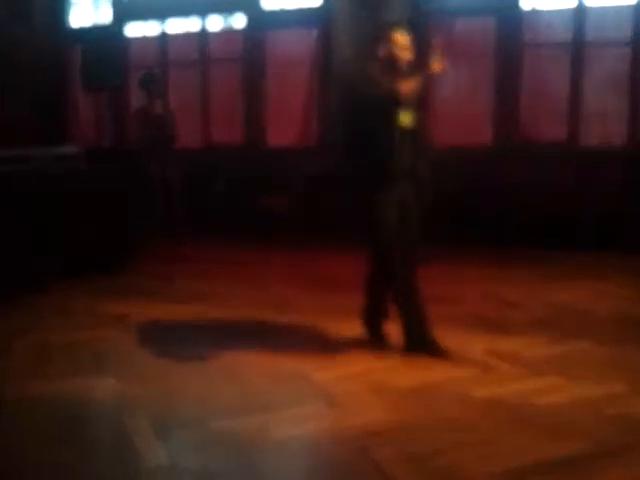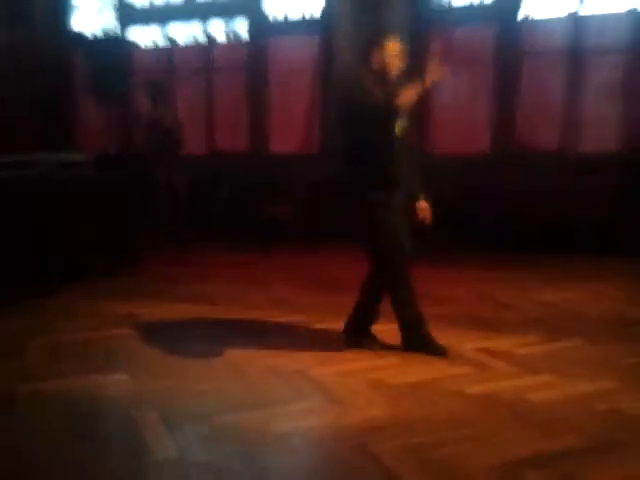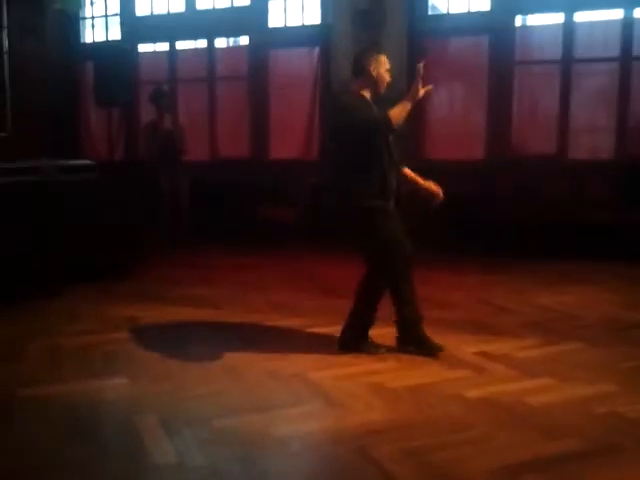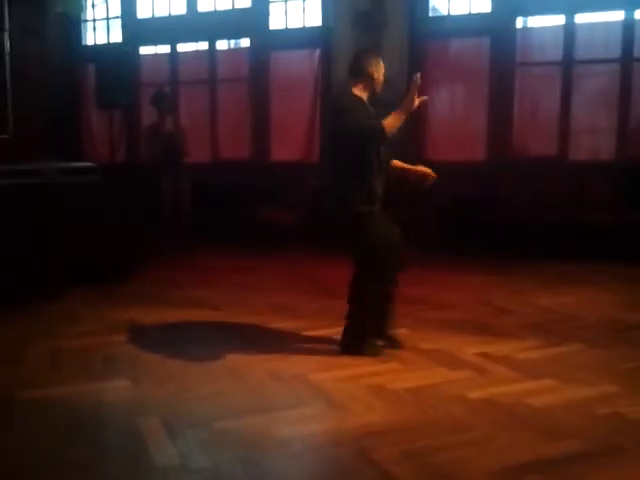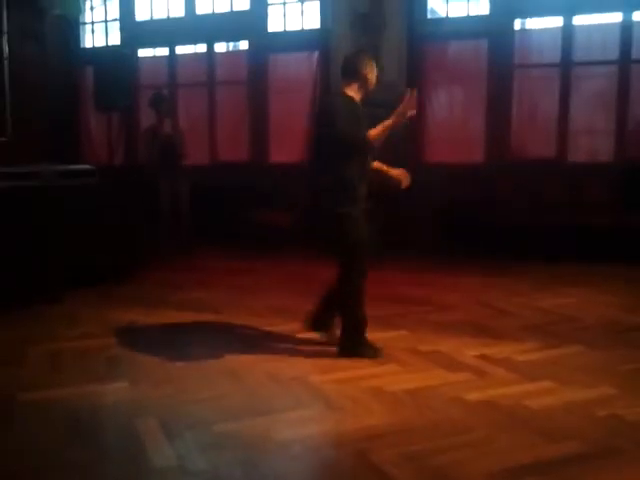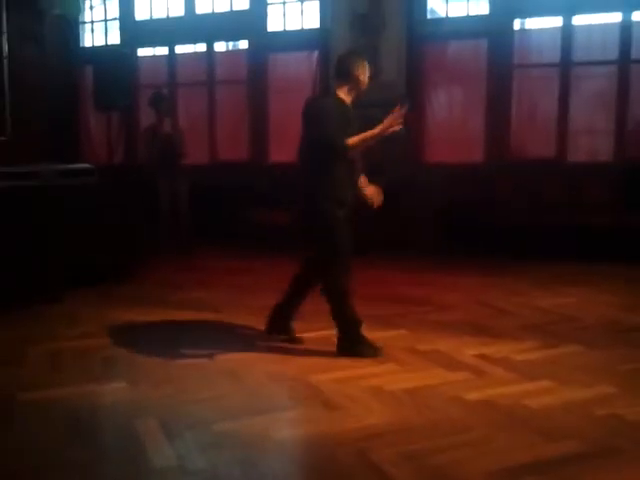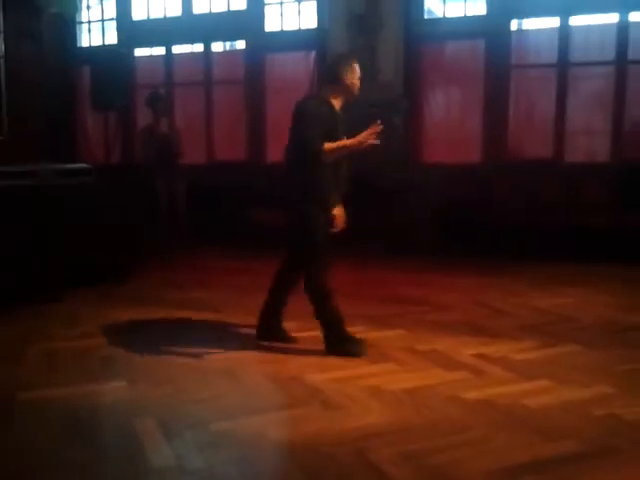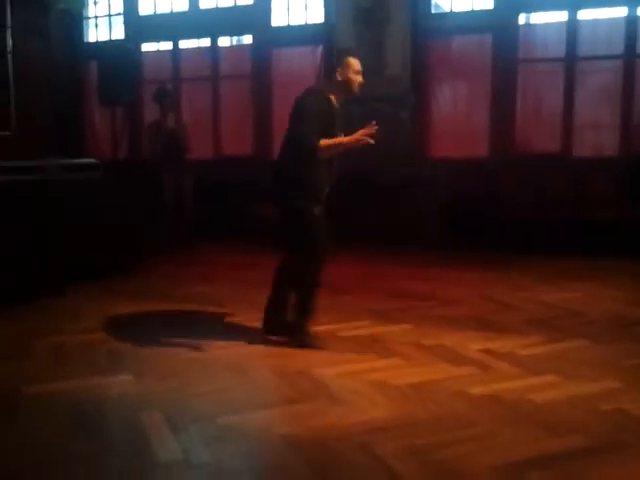
dt=0.1s
person 1, frame 1
left shoulder: (403, 88)
right shoulder: (370, 87)
right elbow: (393, 100)
right wrist: (423, 75)
left hip: (401, 188)
right hip: (379, 189)
left knee: (404, 259)
right knee: (390, 259)
left ankle: (416, 334)
person 1, frame 2
left shoulder: (390, 95)
right shoulder: (361, 96)
right elbow: (391, 111)
left wrist: (417, 196)
right wrist: (422, 84)
left hip: (396, 193)
right hip: (377, 194)
left knee: (396, 261)
right knee: (392, 262)
left ankle: (414, 334)
right ankle: (358, 328)
person 1, frame 3
left shoulder: (365, 107)
right shoulder: (349, 105)
left elbow: (385, 156)
right elbow: (383, 127)
left wrist: (420, 181)
right wrist: (411, 99)
left hip: (380, 199)
right hip: (367, 200)
left knee: (401, 263)
right knee: (384, 266)
left ankle: (412, 335)
right ankle: (354, 334)
person 1, frame 4
left shoulder: (360, 108)
right shoulder: (346, 106)
right elbow: (376, 135)
left wrist: (409, 169)
right wrist: (405, 110)
left hip: (368, 201)
right hip: (357, 202)
left knee: (391, 256)
right knee: (370, 267)
left ankle: (377, 326)
right ankle: (356, 337)
person 1, frame 5
left shoulder: (347, 107)
right shoulder: (338, 106)
right elbow: (359, 143)
left wrist: (387, 170)
right wrist: (395, 120)
left hip: (348, 200)
right hip: (339, 202)
left knee: (354, 265)
right knee: (354, 267)
left ankle: (323, 317)
right ankle: (352, 339)
person 1, frame 6
left shoulder: (337, 107)
right shoulder: (325, 106)
right elbow: (337, 149)
left wrist: (362, 185)
right wrist: (378, 132)
left hip: (334, 199)
right hip: (325, 201)
left knee: (320, 264)
right knee: (337, 267)
left ankle: (280, 319)
right ankle: (351, 337)
person 1, frame 7
left shoulder: (330, 112)
right shoulder: (314, 108)
right elbow: (313, 153)
left wrist: (336, 204)
right wrist: (355, 143)
left hip: (316, 201)
right hip: (306, 201)
left knee: (296, 263)
right knee: (315, 267)
left ankle: (269, 324)
right ankle: (337, 336)
person 1, frame 8
left shoulder: (328, 106)
right shoulder: (312, 102)
right elbow: (306, 148)
right wrist: (350, 141)
left hip: (310, 194)
right hip: (300, 194)
left knee: (298, 258)
right knee: (309, 259)
left ankle: (277, 319)
right ankle: (297, 323)
person 2, frame 1
left shoulder: (165, 111)
right shoulder: (140, 114)
left elbow: (172, 136)
right elbow: (140, 141)
left wrist: (162, 117)
right wrist: (154, 118)
left hip: (167, 159)
right hip: (152, 159)
left knee: (173, 195)
right knee: (158, 197)
left ankle: (173, 227)
right ankle: (159, 226)
person 2, frame 2
left shoulder: (171, 118)
right shoulder: (148, 121)
left elbow: (177, 143)
right elbow: (147, 147)
left wrist: (170, 125)
right wrist: (160, 127)
left hip: (173, 164)
right hip: (158, 165)
left knee: (178, 201)
right knee: (163, 203)
left ankle: (178, 234)
right ankle: (164, 234)
person 2, frame 3
left shoulder: (175, 126)
right shoulder: (150, 128)
left elbow: (180, 150)
right elbow: (149, 154)
left wrist: (171, 131)
right wrist: (162, 133)
left hip: (177, 170)
right hip: (161, 172)
left knee: (181, 207)
right knee: (167, 208)
right ankle: (169, 238)
person 2, frame 4
left shoulder: (176, 127)
right shoulder: (151, 130)
left elbow: (182, 152)
right elbow: (151, 156)
left wrist: (173, 134)
right wrist: (164, 135)
left hip: (178, 172)
right hip: (162, 174)
left knee: (183, 209)
right knee: (168, 209)
person 2, frame 5
left shoulder: (175, 129)
right shoulder: (149, 132)
left elbow: (181, 154)
right elbow: (149, 159)
left wrist: (171, 136)
right wrist: (162, 138)
left hip: (177, 175)
right hip: (160, 176)
left knee: (182, 211)
right knee: (166, 212)
person 2, frame 6
left shoulder: (175, 129)
right shoulder: (149, 131)
left elbow: (180, 154)
right elbow: (149, 158)
left wrist: (171, 136)
right wrist: (161, 137)
left hip: (176, 174)
right hip: (160, 175)
left knee: (181, 211)
right knee: (165, 211)
left ankle: (181, 242)
person 2, frame 7
left shoulder: (172, 129)
right shoulder: (147, 132)
left elbow: (178, 153)
right elbow: (146, 158)
left wrist: (168, 136)
right wrist: (158, 137)
left hip: (173, 173)
right hip: (158, 175)
left knee: (178, 210)
right knee: (163, 211)
person 2, frame 8
left shoulder: (179, 124)
right shoulder: (154, 127)
left elbow: (185, 148)
right elbow: (154, 153)
left wrist: (175, 130)
right wrist: (165, 132)
left hip: (180, 168)
right hip: (164, 170)
left knee: (185, 205)
right knee: (169, 206)
right ankle: (171, 239)
